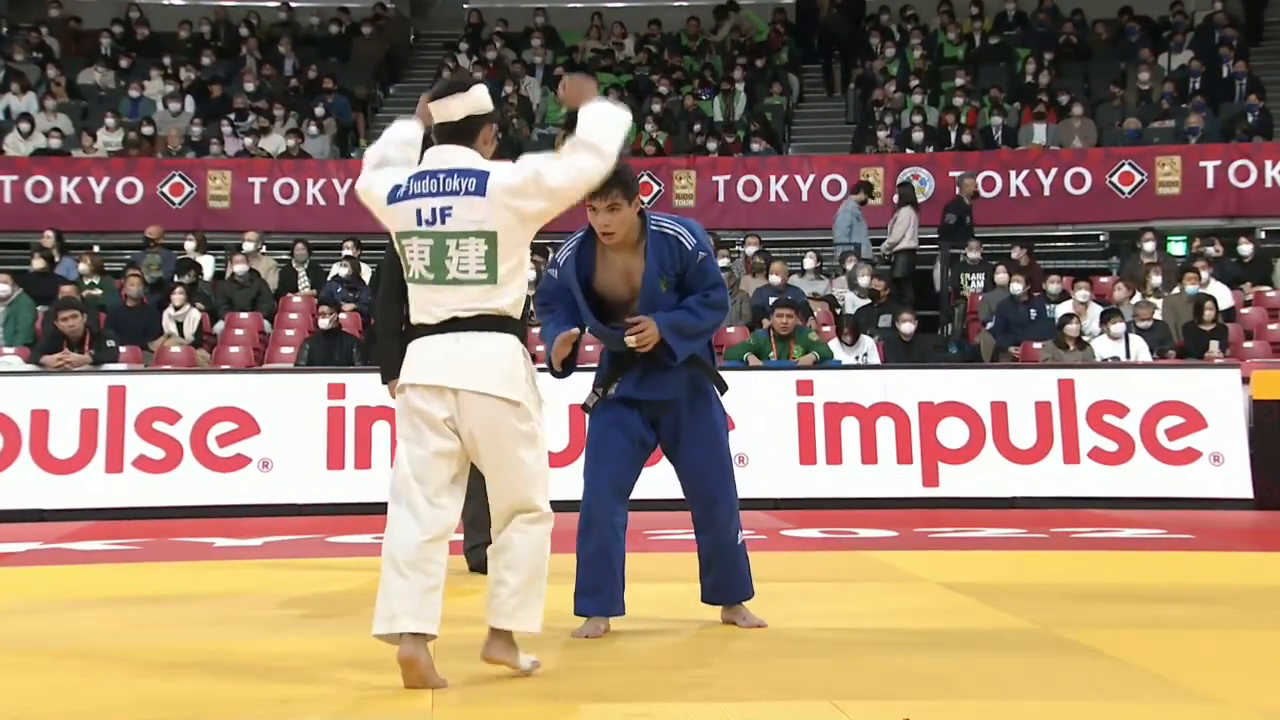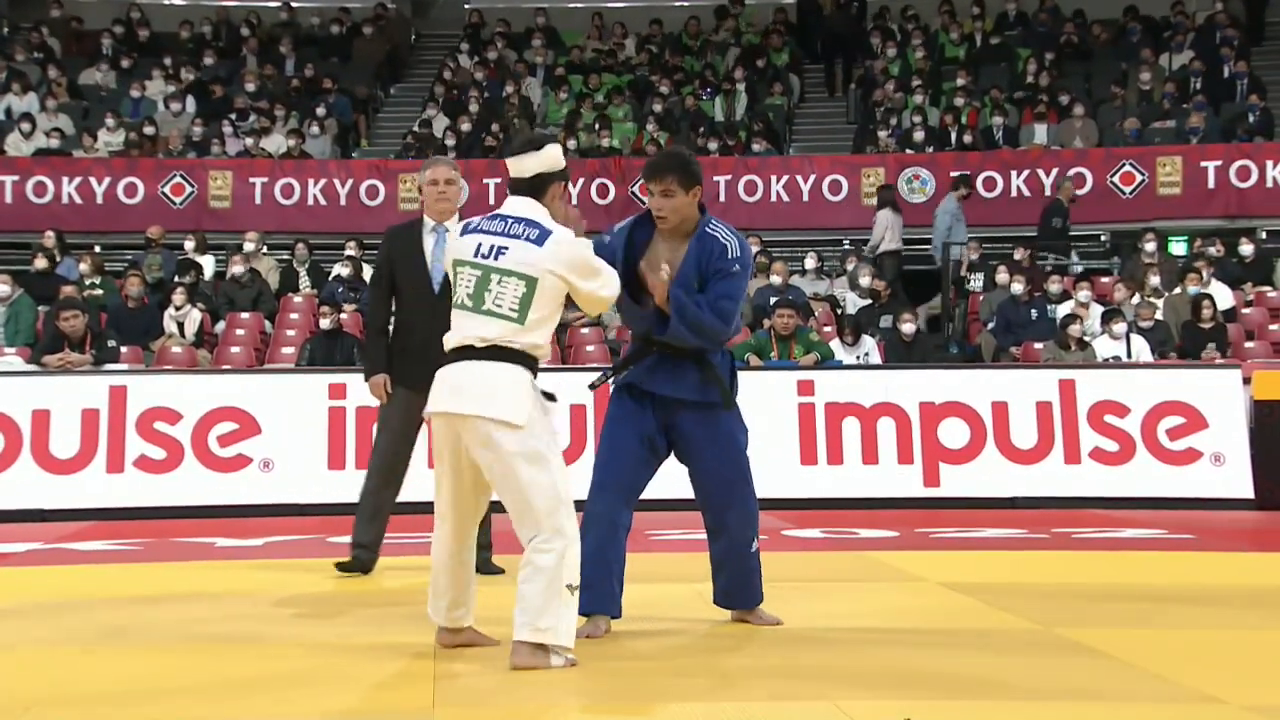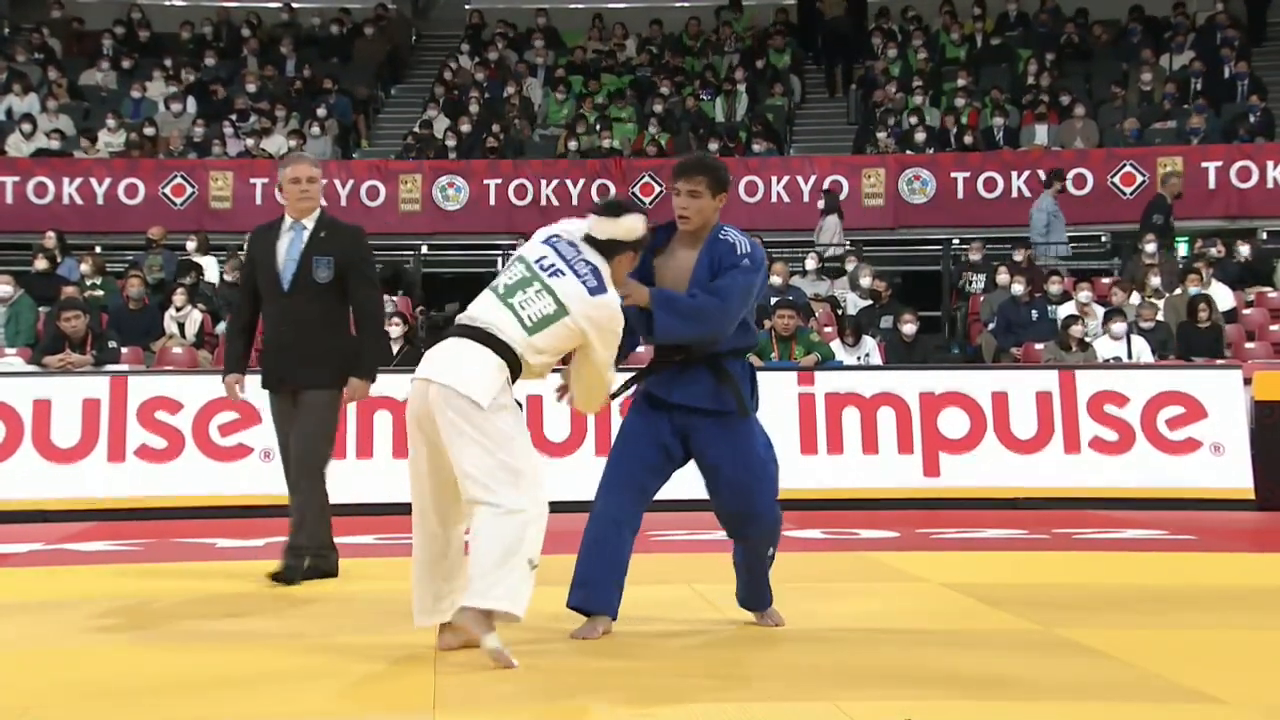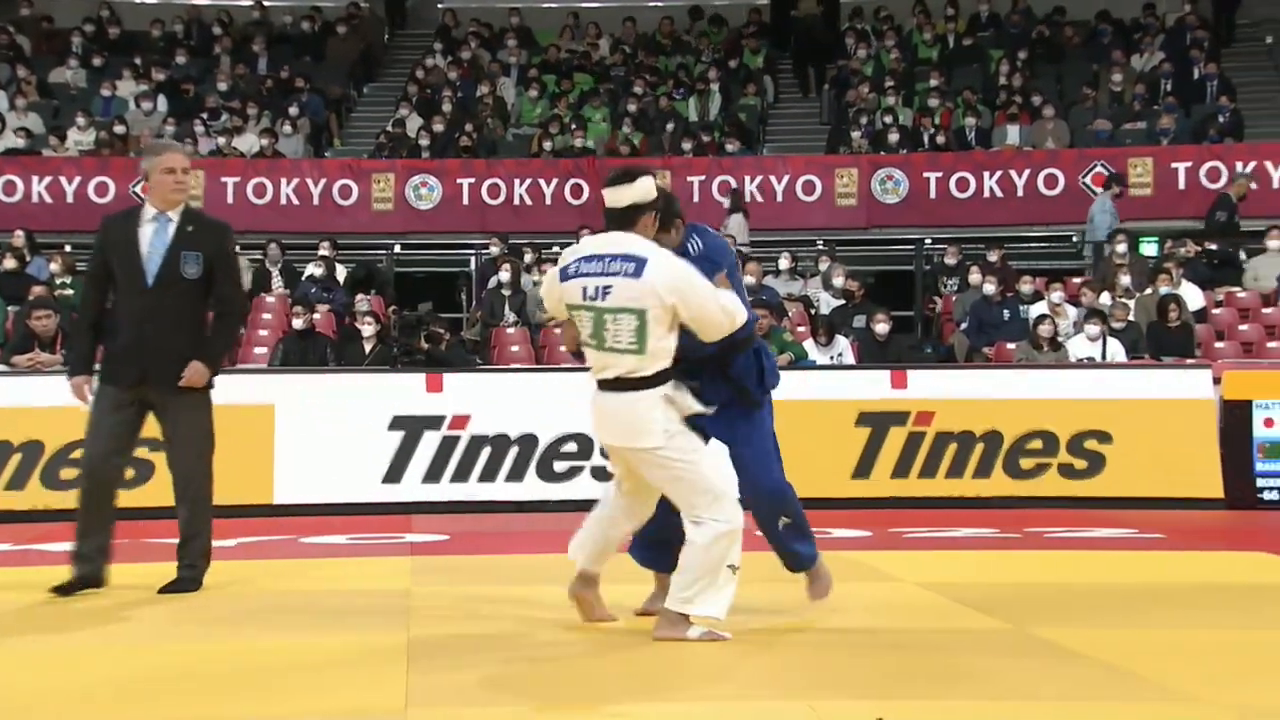
dt=0.7s
person 1, frame 1
left shoulder: (396, 190)
right shoulder: (508, 183)
left elbow: (377, 164)
right elbow: (588, 155)
left wrist: (414, 121)
right wrist: (592, 104)
left hip: (425, 361)
right hip: (493, 359)
left knee: (418, 510)
right knee: (522, 506)
left ankle: (410, 638)
right ankle: (503, 632)
person 1, frame 2
left shoulder: (463, 234)
right shoulder: (564, 246)
right elbow: (600, 296)
left hip: (452, 385)
right hip: (504, 390)
left knee: (457, 513)
right knee: (549, 518)
left ankle: (453, 621)
right ankle: (535, 641)
person 1, frame 3
left shoulder: (552, 241)
right shoulder: (605, 308)
right elbow: (590, 388)
right wrist: (580, 396)
left hip: (437, 366)
right hip: (479, 379)
left knee: (439, 511)
right knee: (515, 500)
left ankle: (449, 621)
right ankle: (478, 613)
person 1, frame 4
left shoulder: (567, 265)
right shoulder: (665, 269)
left elbow: (555, 304)
right elbow: (718, 322)
right wrist: (726, 295)
left hip: (608, 407)
right hip: (648, 413)
left knee: (632, 493)
right knee: (718, 512)
left ankle: (585, 575)
right ankle: (677, 616)
person 2, frame 1
left shoulder: (680, 238)
right shoulder: (574, 255)
left elbow: (713, 303)
right elbow: (552, 306)
left wrist: (664, 328)
right wrist: (560, 340)
left hip: (683, 376)
right hip: (621, 378)
left knee: (714, 493)
right knee: (602, 496)
left ankle: (730, 600)
right ankle: (598, 608)
person 2, frame 2
left shoulder: (728, 249)
right shoulder: (632, 231)
left elbow: (716, 325)
left wrist: (668, 303)
left hip: (701, 381)
right hip: (642, 374)
left knee: (730, 497)
right knee: (608, 492)
left ankle: (743, 600)
right ankle: (599, 608)
person 2, frame 3
left shoulder: (743, 254)
right shoulder: (652, 246)
left elbow: (715, 316)
right elbow: (626, 315)
left wrist: (651, 299)
left hip: (722, 393)
right hip: (664, 387)
left knee: (755, 506)
right knee: (618, 496)
left ankle: (758, 601)
right ankle: (599, 611)
person 2, frame 4
left shoulder: (705, 249)
left hip: (735, 375)
right hip: (688, 377)
left knee: (759, 480)
left ankle: (807, 560)
right ankle: (663, 582)
person 3, frame 1
left shoulder: (490, 237)
right shoulder: (405, 237)
left elbow: (513, 309)
right elbow: (385, 310)
left wrist: (512, 370)
right wrist: (393, 370)
left hip: (482, 368)
right hip: (422, 367)
left knee: (480, 459)
right knee: (418, 457)
left ankle: (478, 547)
right ankle: (413, 545)
person 3, frame 2
right shoulder: (396, 240)
right elbow: (376, 308)
right wrist: (375, 366)
right hip: (406, 370)
right knee: (386, 460)
left ankle: (478, 552)
right ankle: (364, 551)
person 3, frame 3
left shoulder: (346, 238)
right shoulder: (261, 238)
left elbow: (369, 310)
right elbow: (245, 308)
left wrist: (364, 370)
right wrist: (234, 365)
left hip: (326, 370)
right hip: (280, 371)
left knee: (307, 460)
right knee: (296, 466)
left ankle: (296, 555)
right ankle: (321, 556)
person 3, frame 4
left shoulder: (213, 233)
right shoulder: (115, 228)
left elbow: (232, 307)
right elbow: (92, 301)
left wrist: (209, 359)
right wrist: (79, 365)
left hip: (184, 373)
right hip: (122, 372)
left knee: (192, 474)
right knee: (96, 467)
left ankle: (193, 567)
right ankle: (88, 567)
